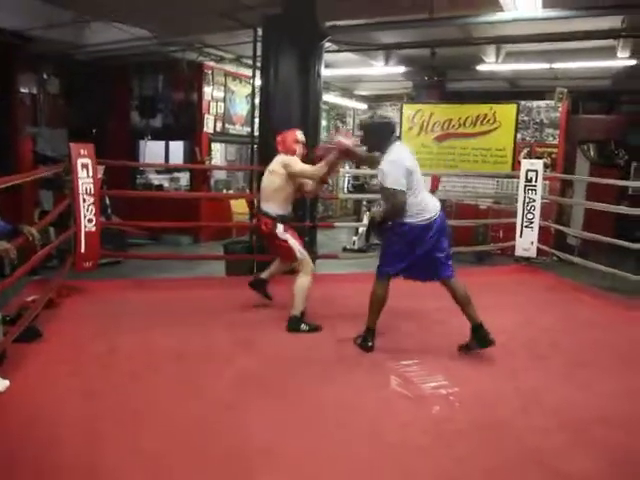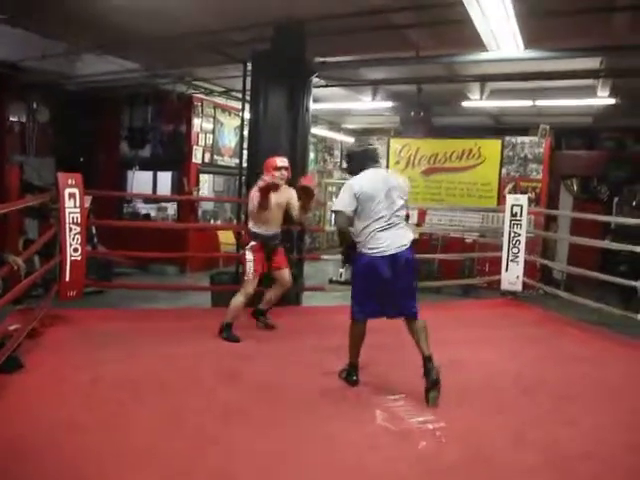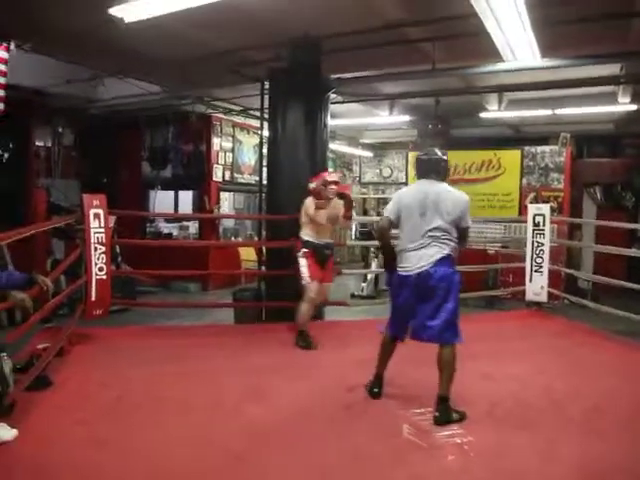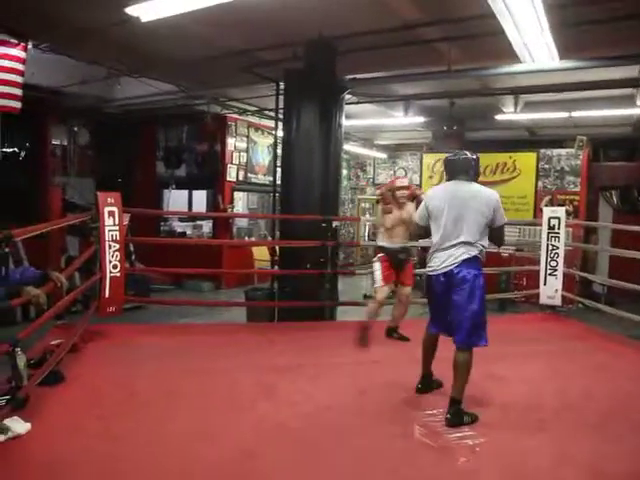
dt=0.5s
person 1, frame 1
left shoulder: (391, 162)
right shoulder: (397, 148)
left elbow: (398, 204)
left wrist: (380, 218)
right wrist: (352, 153)
left hip: (410, 224)
right hip: (433, 217)
left knee: (383, 276)
right knee: (447, 275)
left ankle: (368, 335)
right ankle: (479, 329)
person 1, frame 2
left shoulder: (354, 184)
right shoulder: (400, 180)
left elbow: (342, 224)
left wrist: (348, 244)
left hip: (371, 255)
right hip: (402, 251)
left knee: (359, 314)
right knee: (410, 313)
left ankle: (352, 369)
right ankle: (427, 364)
person 1, frame 3
left shoulder: (403, 194)
right shoulder: (459, 198)
left elbow: (382, 229)
right elbow: (463, 240)
left wrist: (389, 256)
left hip: (406, 269)
right hip: (441, 269)
left knee: (394, 328)
right knee: (446, 338)
left ankle: (376, 382)
right ankle: (442, 407)
person 1, frame 4
left shoulder: (433, 194)
right shoulder: (490, 196)
right elbow: (498, 240)
left hip: (436, 267)
right hip: (467, 269)
left knee: (434, 326)
right knee: (465, 340)
left ankle: (425, 379)
right ankle: (455, 409)
person 2, frame 1
left shoulder: (291, 167)
right shoulder: (286, 161)
left elbow: (309, 190)
right elbow: (318, 174)
right wrist: (335, 154)
left hip: (271, 221)
right hip: (274, 224)
left knee: (288, 257)
right knee: (306, 268)
left ankle: (260, 280)
right ankle: (296, 319)
person 2, frame 2
left shoulder: (290, 192)
right shoulder: (259, 188)
left elbow: (298, 217)
right elbow: (259, 214)
left wrist: (306, 200)
right wrist: (266, 193)
left hip: (274, 241)
right hip: (256, 242)
left knee: (285, 281)
right knee: (248, 290)
left ankle: (260, 311)
right ankle: (226, 326)
person 2, frame 3
left shoulder: (338, 203)
right shoulder: (310, 201)
left elbow: (344, 224)
right elbow: (319, 221)
left wrist: (348, 205)
right wrist: (319, 199)
left hip: (326, 250)
right hip: (309, 250)
left knee: (322, 295)
right knee: (311, 295)
left ankle: (301, 323)
right ankle: (301, 333)
person 2, frame 4
left shoulder: (411, 208)
right shoulder: (385, 206)
right elbow: (388, 225)
right wrist: (387, 203)
left hip: (403, 255)
right hip: (385, 255)
left knee: (405, 297)
right knee: (380, 297)
left ankle: (392, 329)
right ankle: (365, 327)
